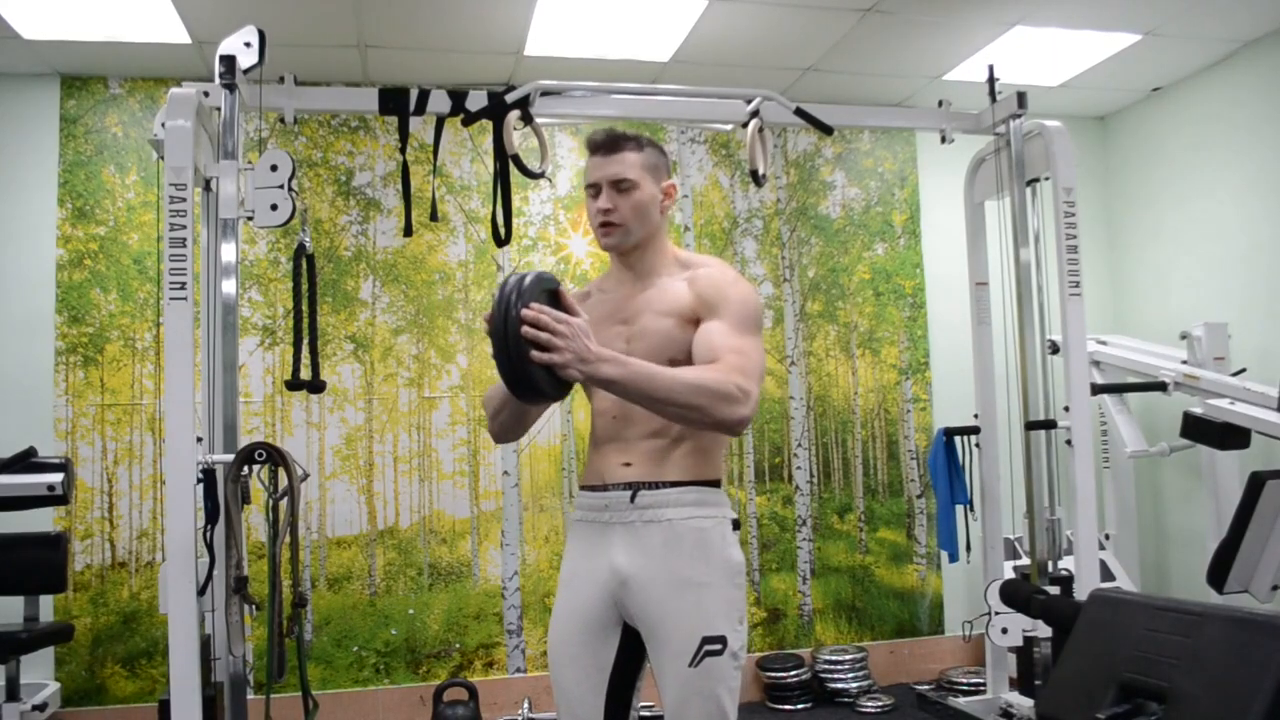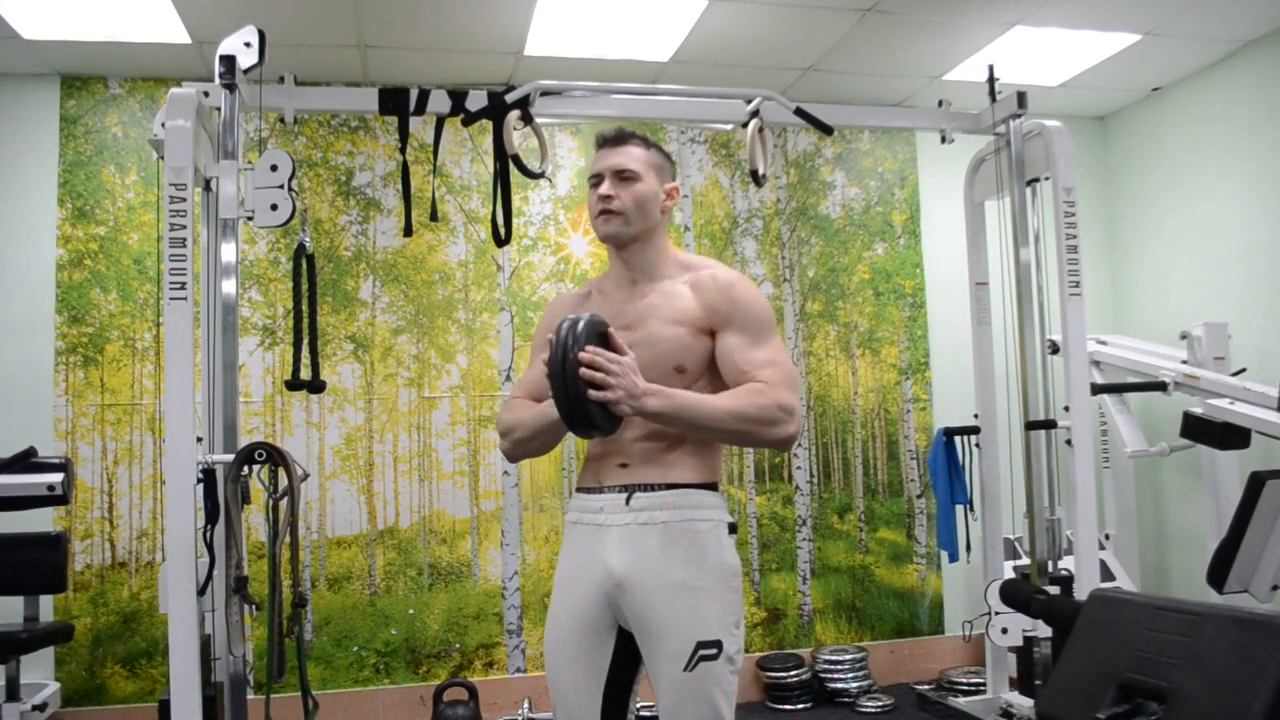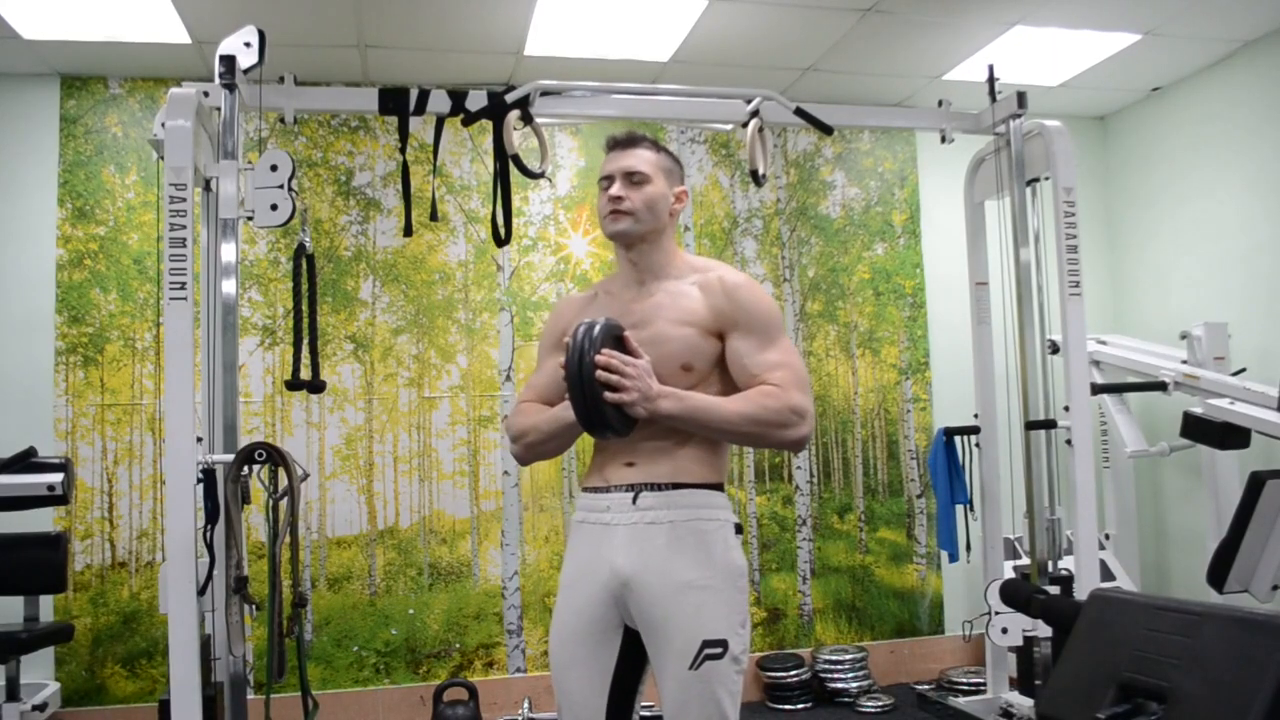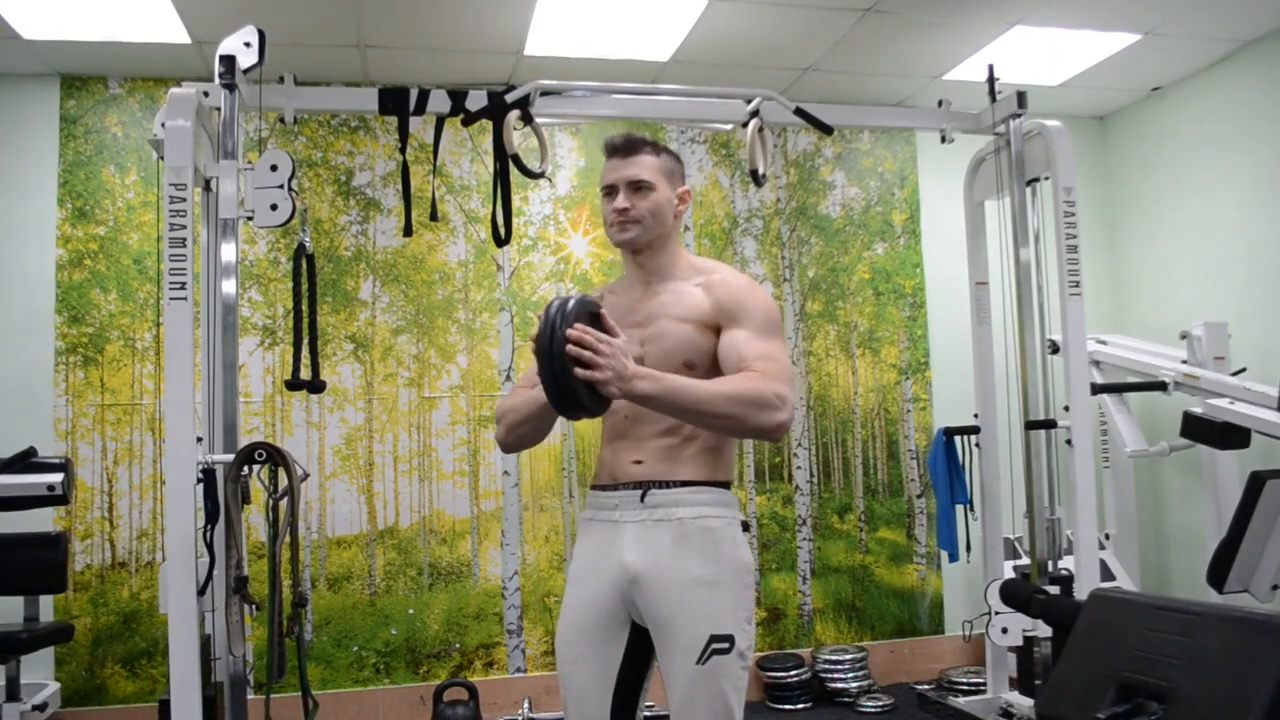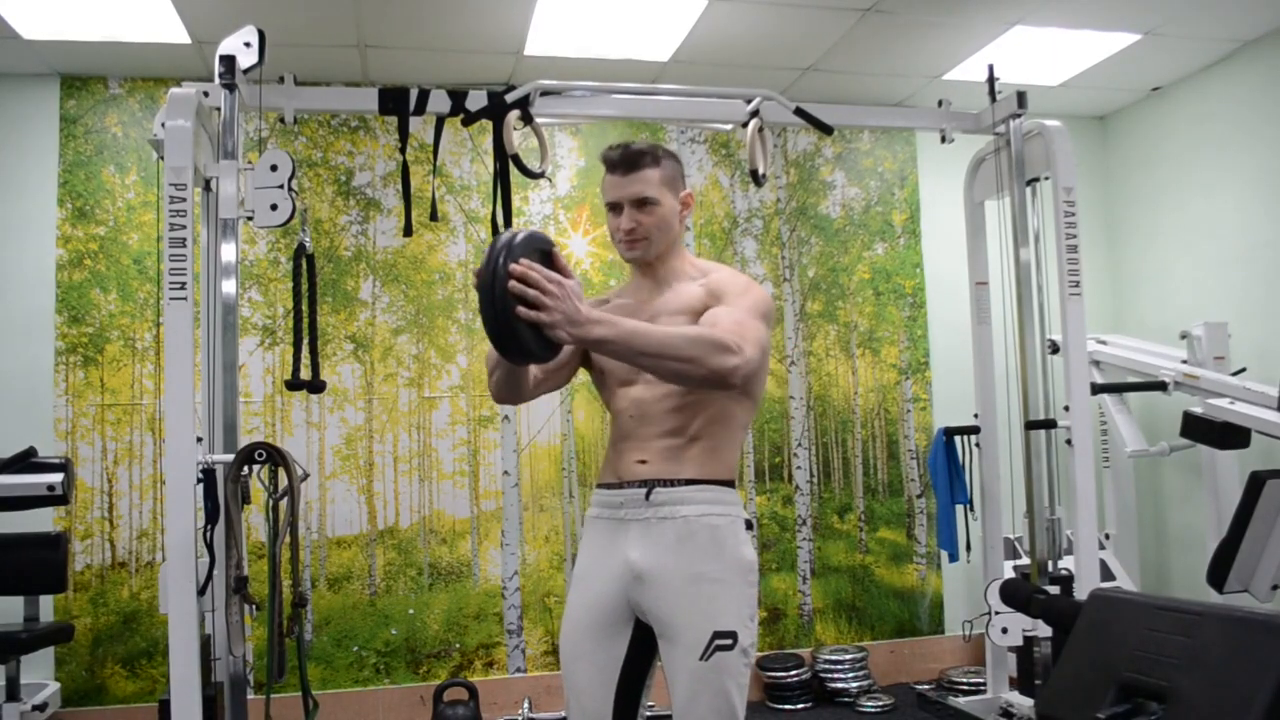
dt=0.4s
person 1, frame 1
left shoulder: (717, 287)
right shoulder: (578, 306)
left elbow: (733, 402)
right elbow: (503, 425)
left wrist: (598, 363)
right wrist: (522, 363)
left hip: (684, 530)
right hip: (592, 533)
person 1, frame 2
left shoulder: (719, 291)
right shoulder: (568, 311)
left elbow: (780, 415)
right elbow: (513, 436)
left wrist: (645, 397)
left hip: (682, 531)
right hip: (587, 534)
person 1, frame 3
left shoulder: (727, 293)
right shoulder: (573, 313)
left elbow: (793, 417)
right elbow: (522, 437)
left wrist: (660, 399)
left hip: (689, 531)
right hip: (593, 534)
person 1, frame 4
left shoulder: (730, 293)
left elbow: (772, 408)
right elbow: (509, 429)
left wrist: (637, 380)
left hip: (695, 529)
right hip: (601, 532)
person 1, frame 5
left shoulder: (733, 292)
right shoulder: (594, 310)
left elbow: (726, 362)
right elbow: (508, 388)
left wrist: (589, 325)
left hip: (698, 527)
right hip: (607, 528)
